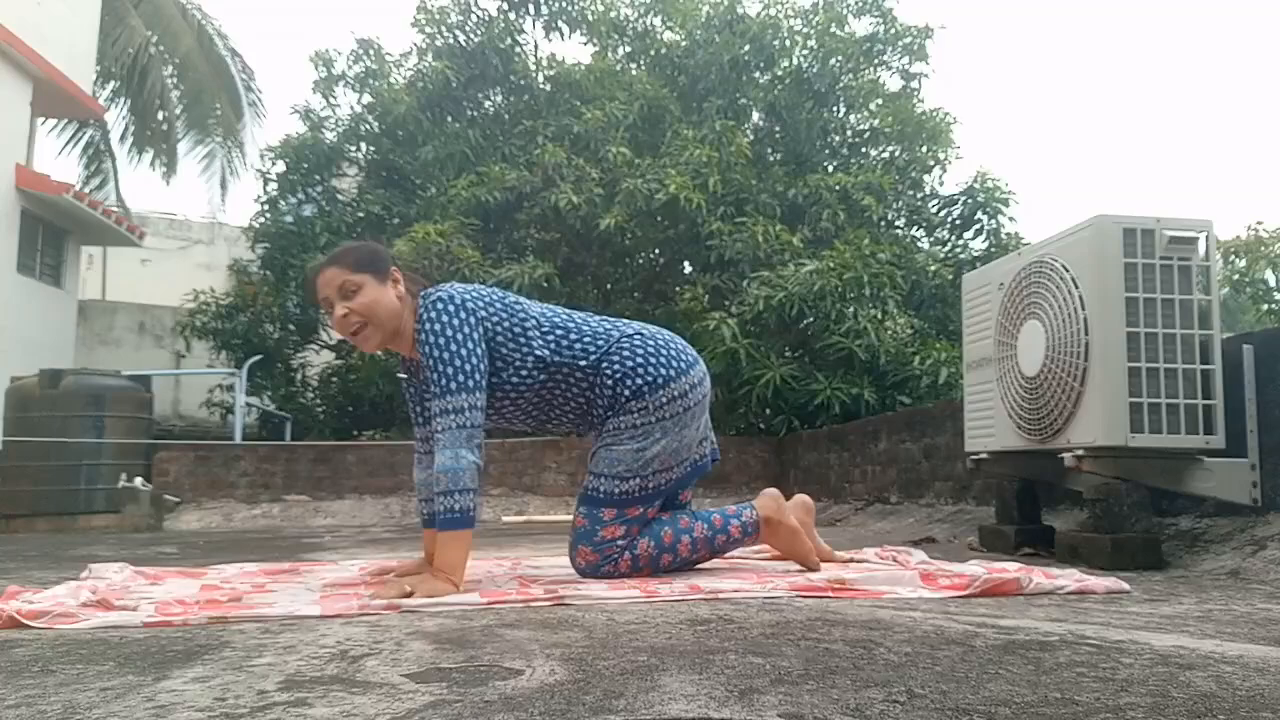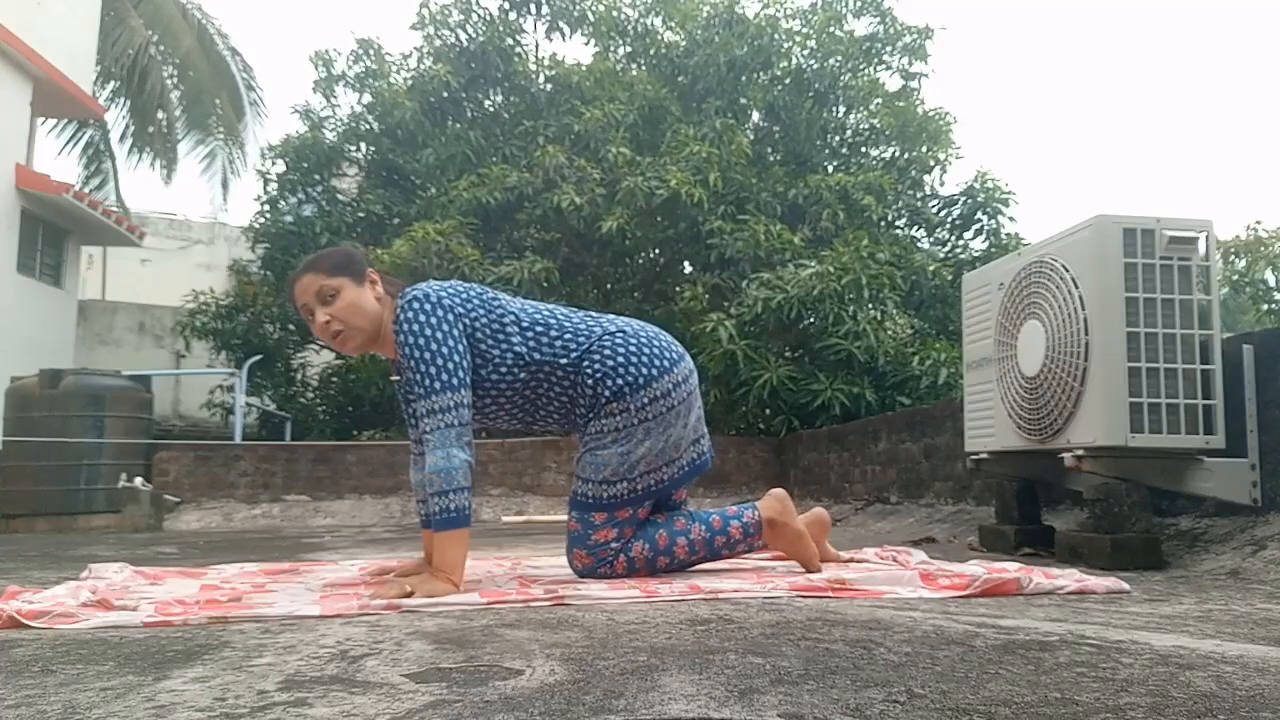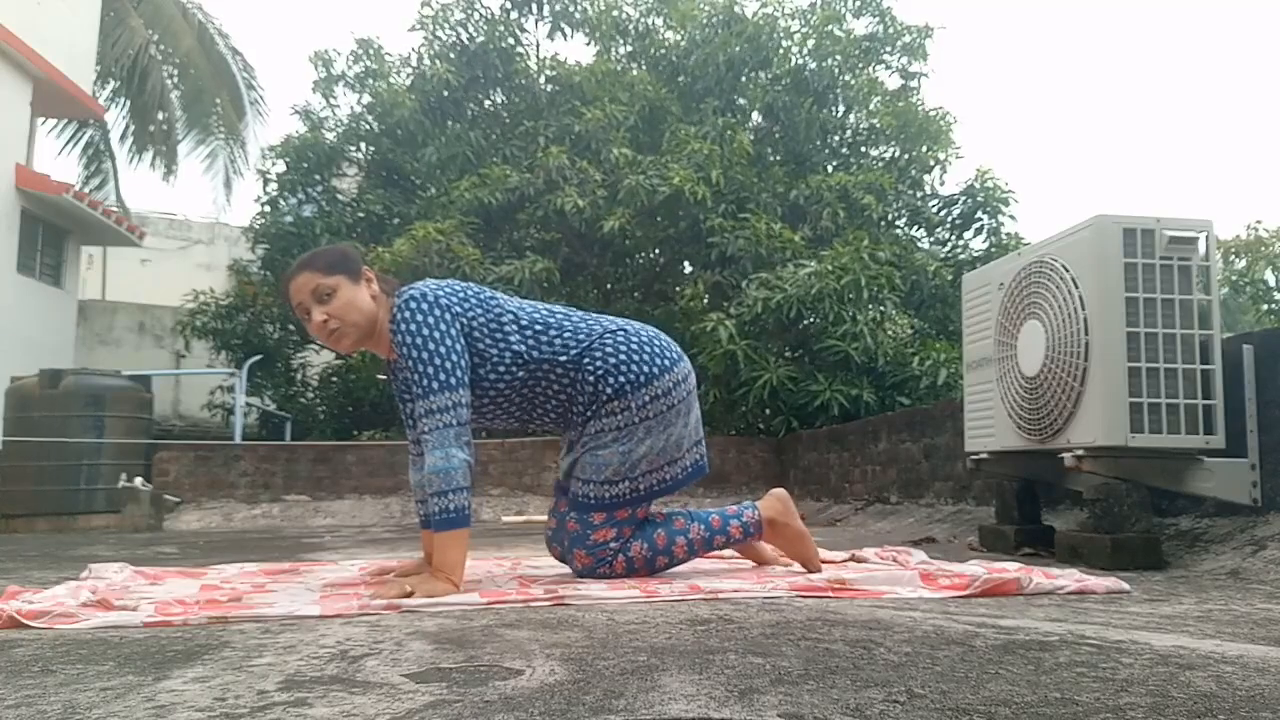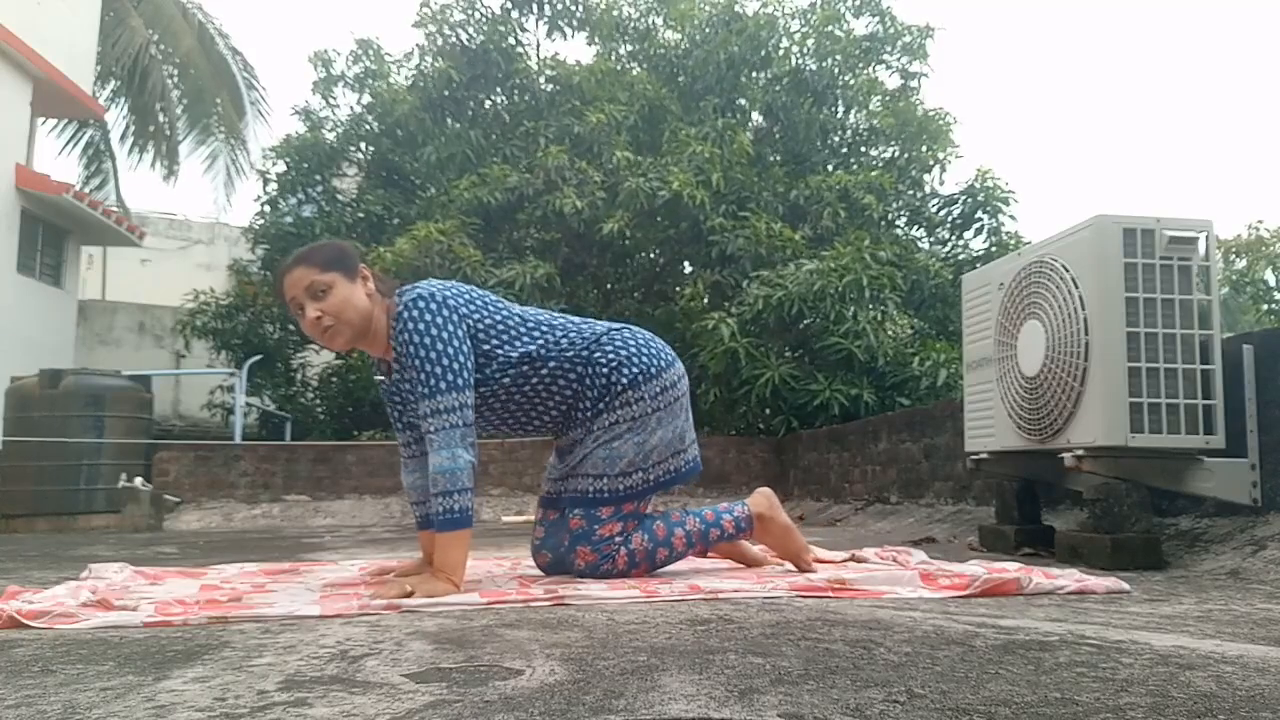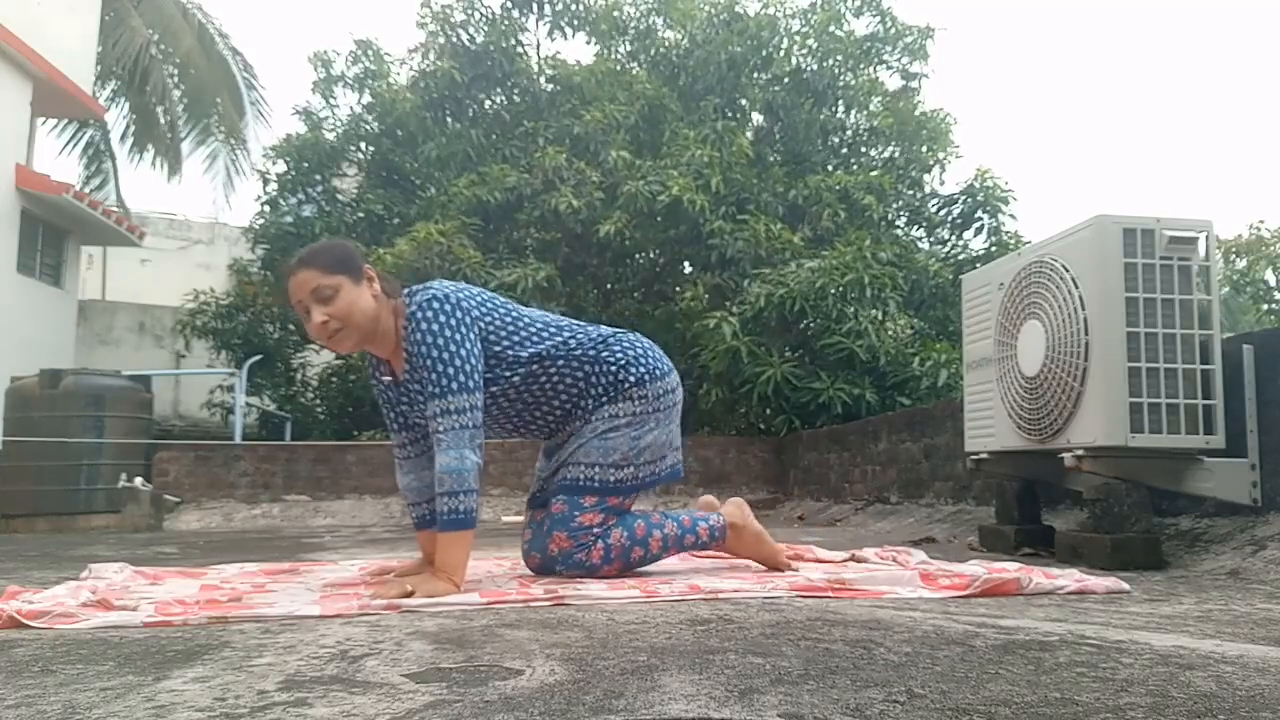
dt=0.3s
person 1, frame 1
left shoulder: (443, 311)
right shoulder: (415, 357)
left elbow: (459, 441)
right elbow: (431, 452)
left wrist: (447, 574)
right wrist: (432, 558)
left hip: (653, 380)
right hip: (648, 389)
left knee: (598, 553)
right knee: (654, 530)
left ankle: (761, 516)
right ankle: (788, 522)
person 1, frame 2
left shoulder: (420, 308)
right shoulder: (405, 355)
left elbow: (449, 440)
right elbow: (426, 452)
left wrist: (446, 575)
right wrist: (430, 558)
left hip: (636, 378)
right hip: (644, 380)
left knee: (595, 554)
right knee: (651, 529)
left ankle: (767, 518)
right ankle: (801, 528)
person 1, frame 3
left shoulder: (417, 309)
right shoulder: (400, 357)
left elbow: (447, 438)
right elbow: (426, 450)
left wrist: (446, 574)
right wrist: (432, 557)
left hip: (636, 379)
right hip: (619, 388)
left knee: (593, 553)
right knee: (564, 538)
left ankle: (761, 517)
right ankle: (729, 528)
person 1, frame 4
left shoulder: (422, 309)
right shoulder: (390, 363)
left elbow: (450, 439)
right elbow: (418, 454)
left wrist: (447, 575)
right wrist: (430, 558)
left hip: (633, 380)
right hip: (599, 404)
left knee: (592, 555)
right knee: (552, 552)
left ankle: (749, 515)
right ankle: (710, 530)
person 1, frame 5
left shoulder: (434, 310)
right shoulder: (384, 365)
left elbow: (458, 440)
right elbow: (413, 457)
left wrist: (447, 576)
right wrist: (430, 557)
left hip: (632, 386)
right hip: (581, 416)
left knee: (568, 549)
right knee: (542, 553)
left ankle: (725, 526)
right ankle: (695, 520)
